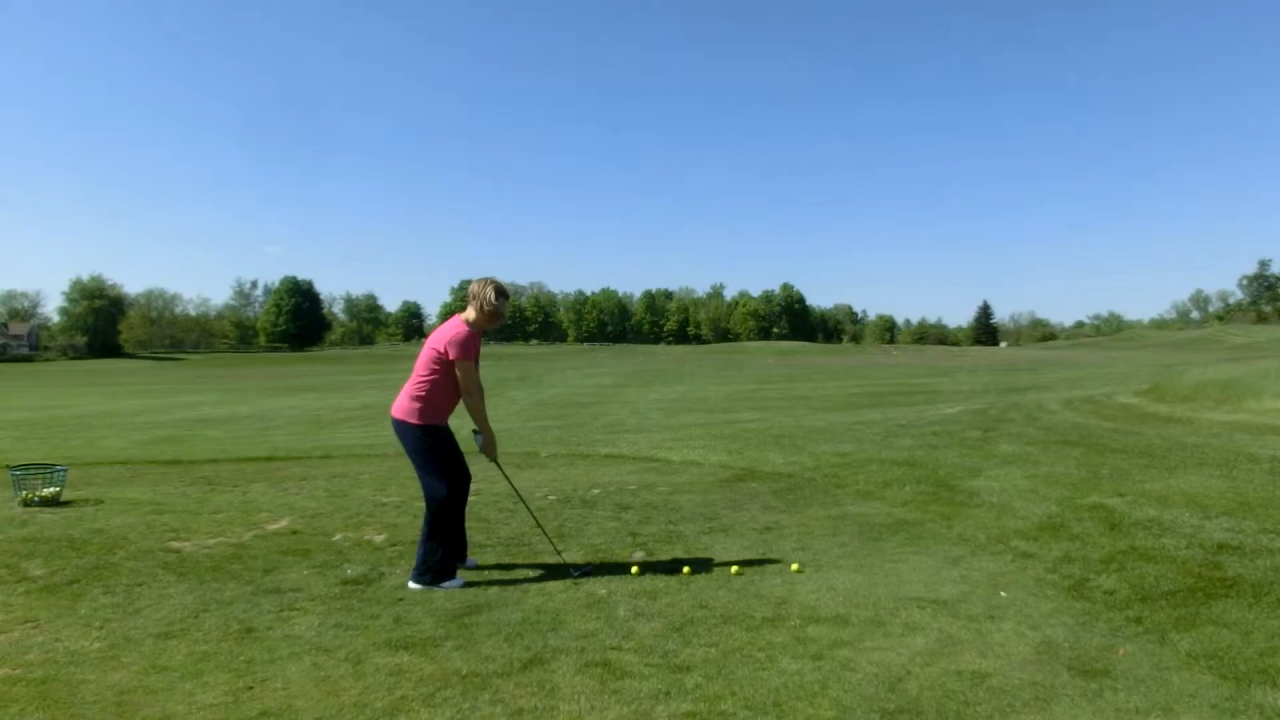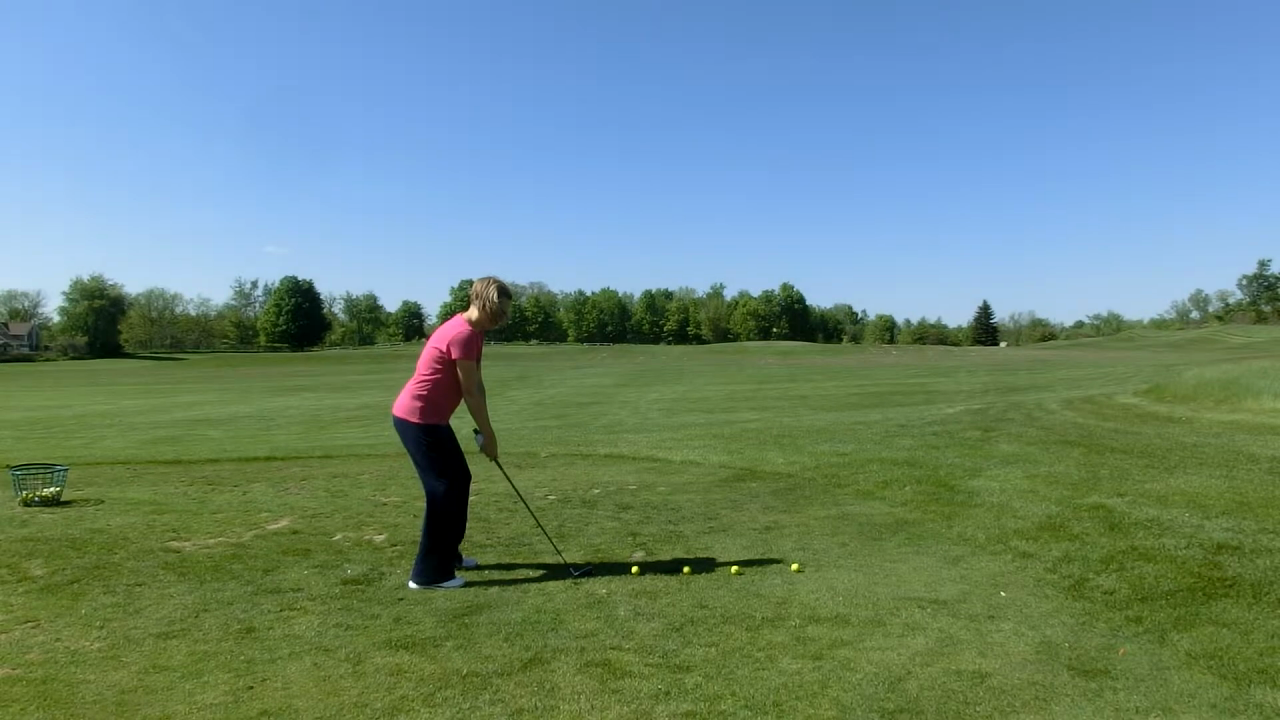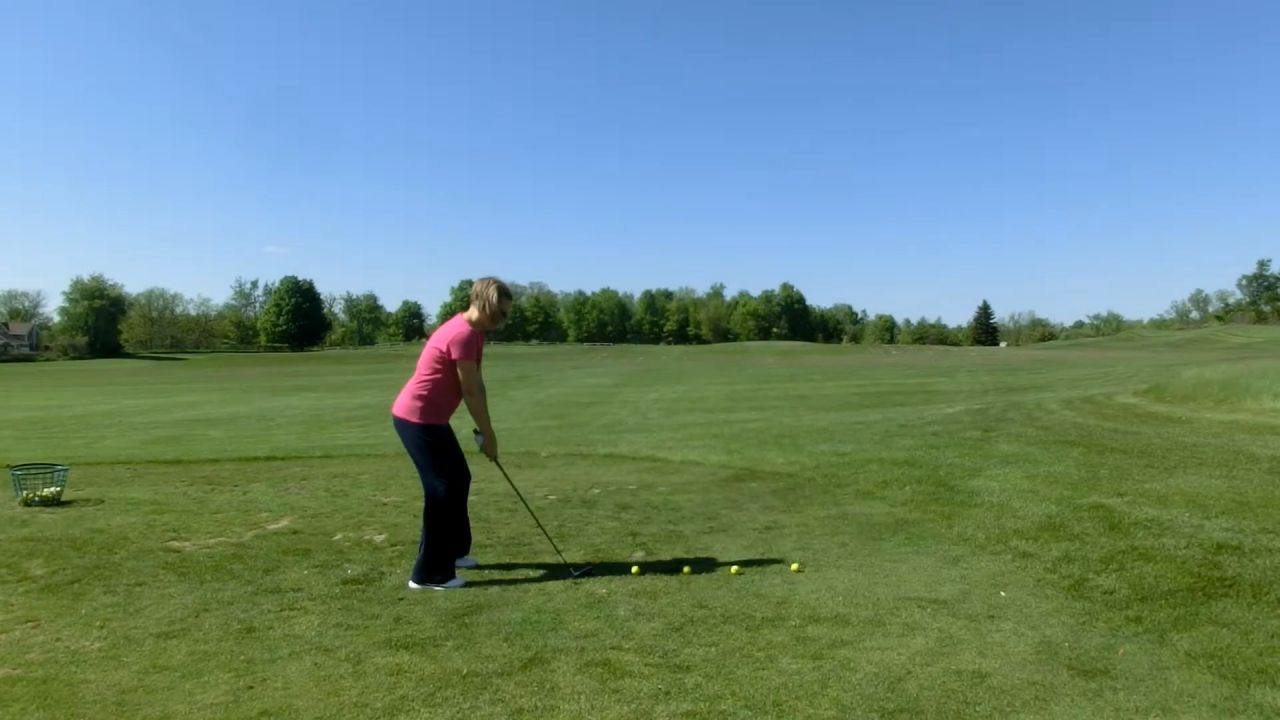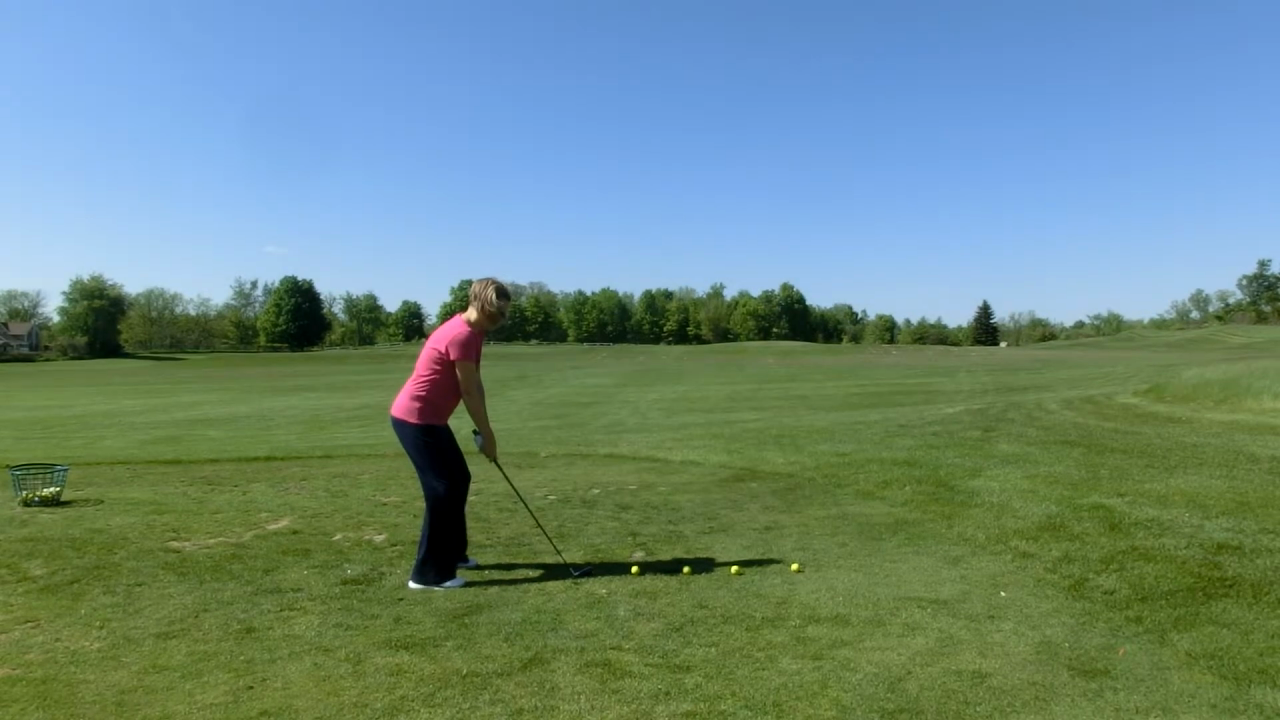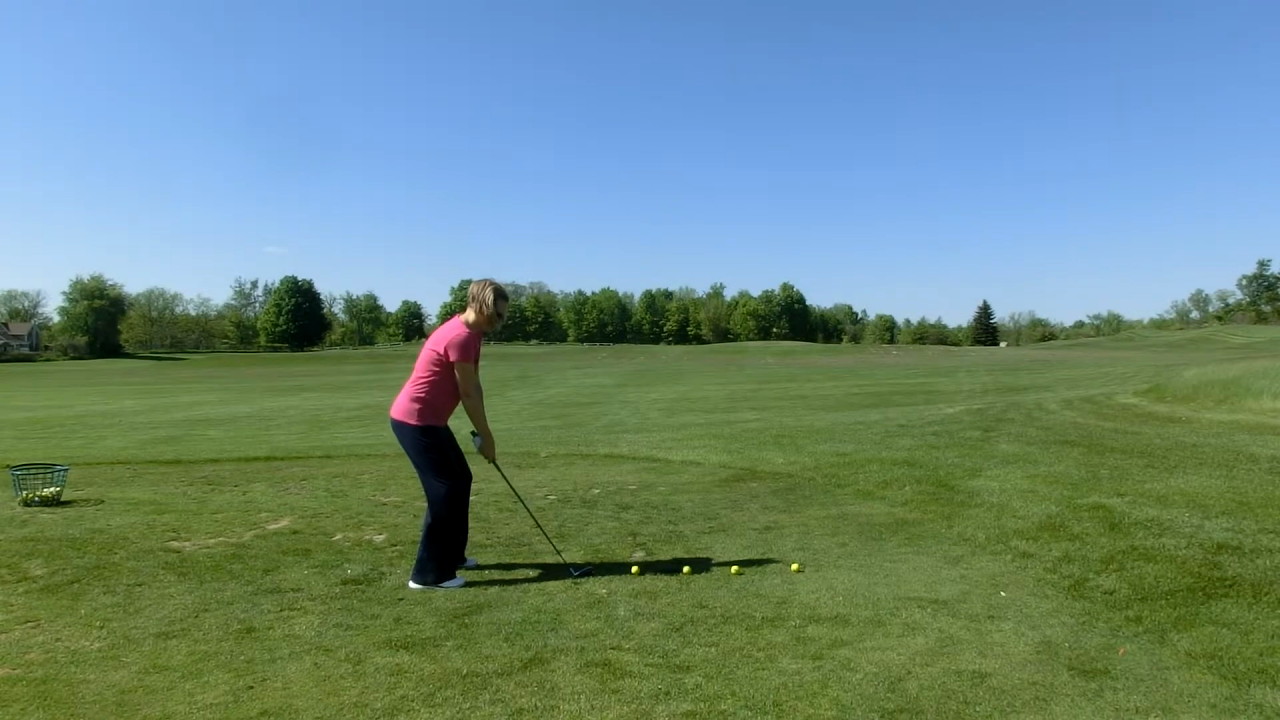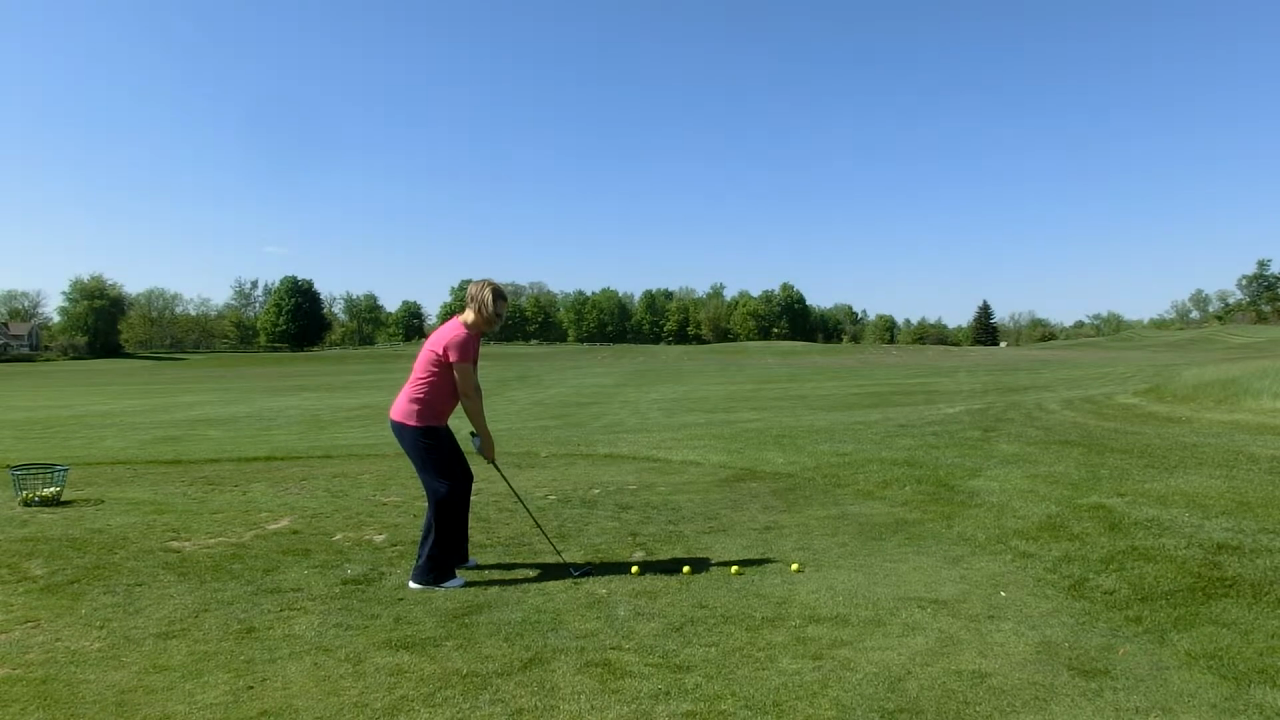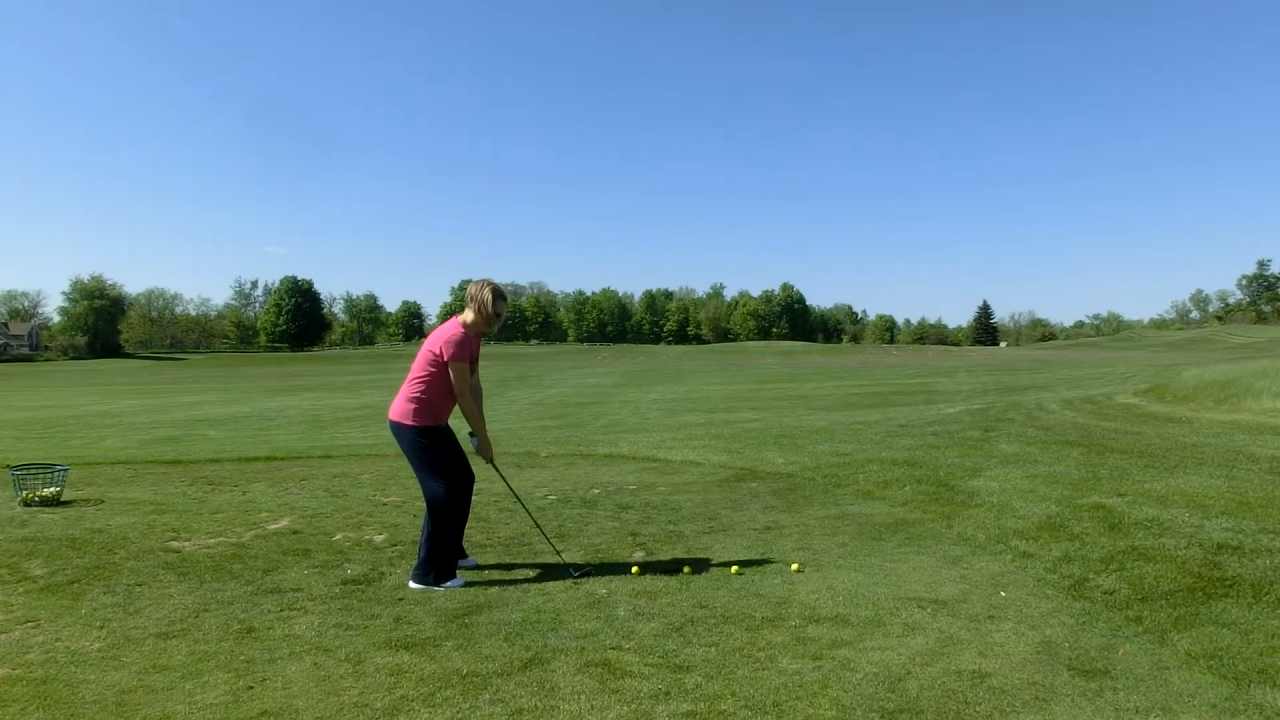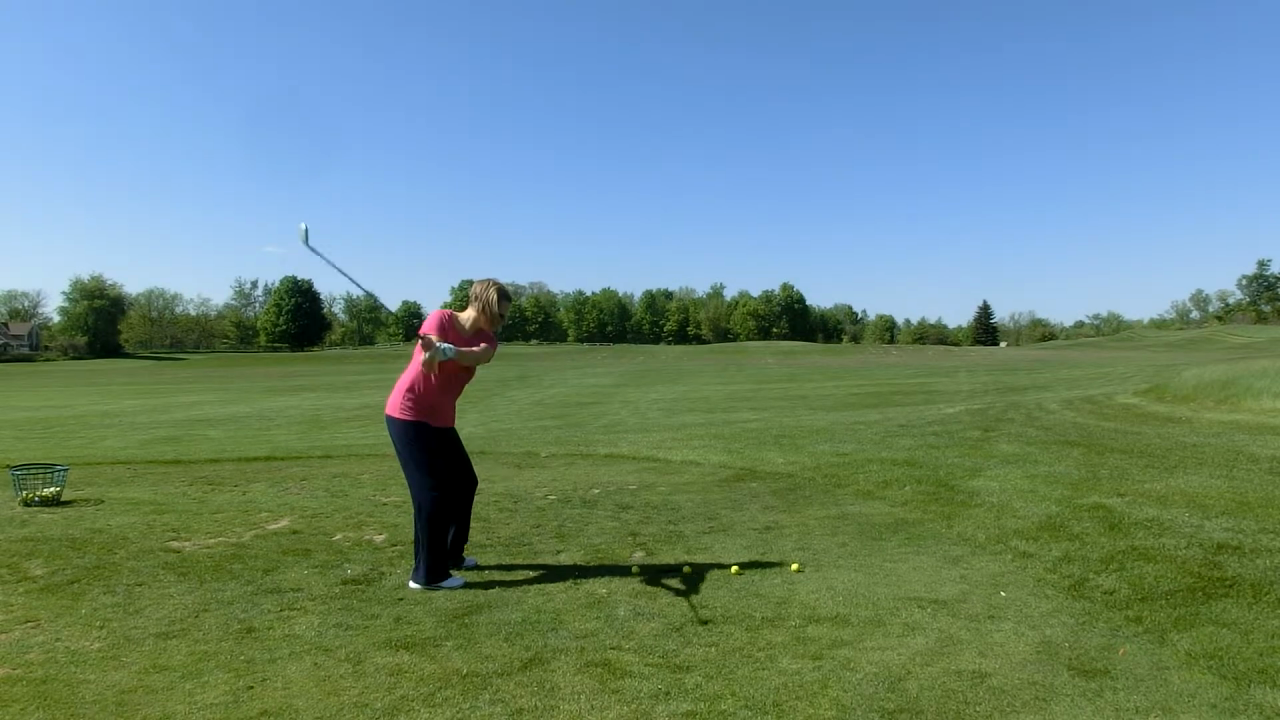
dt=0.4s
person 1, frame 1
left shoulder: (469, 331)
right shoulder: (460, 336)
left elbow: (475, 386)
right elbow: (469, 392)
left wrist: (484, 431)
right wrist: (487, 434)
left hip: (428, 418)
right hip: (416, 419)
left knee: (459, 480)
right knee: (443, 491)
left ankle: (450, 553)
right ankle: (428, 573)
person 1, frame 2
left shoulder: (472, 331)
right shoulder: (462, 335)
left elbow: (477, 386)
right elbow: (470, 392)
left wrist: (485, 431)
right wrist: (488, 434)
left hip: (429, 418)
right hip: (417, 418)
left knee: (459, 480)
right knee: (442, 490)
left ankle: (448, 554)
right ankle: (428, 573)
person 1, frame 3
left shoulder: (473, 331)
right shoulder: (462, 335)
left elbow: (477, 385)
right elbow: (470, 392)
left wrist: (485, 431)
right wrist: (488, 435)
left hip: (430, 417)
right hip: (417, 418)
left knee: (459, 480)
right knee: (443, 490)
left ankle: (449, 552)
right ankle: (428, 573)
person 1, frame 4
left shoulder: (472, 331)
right shoulder: (461, 336)
left elbow: (476, 386)
right elbow: (469, 392)
left wrist: (485, 431)
right wrist: (487, 435)
left hip: (428, 418)
right hip: (415, 419)
left knee: (459, 480)
right knee: (443, 490)
left ankle: (451, 552)
right ankle: (428, 572)
person 1, frame 5
left shoulder: (470, 332)
right shoulder: (460, 337)
left elbow: (474, 387)
right elbow: (468, 394)
left wrist: (482, 433)
right wrist: (486, 436)
left hip: (429, 419)
right hip: (415, 420)
left knee: (460, 480)
right knee: (444, 490)
left ankle: (451, 553)
right ankle: (428, 573)
person 1, frame 6
left shoulder: (469, 333)
right shoulder: (459, 338)
left elbow: (474, 387)
right elbow: (467, 395)
left wrist: (482, 433)
right wrist: (485, 437)
left hip: (429, 420)
right hip: (414, 421)
left knee: (461, 480)
right knee: (445, 490)
left ankle: (452, 552)
right ankle: (428, 573)
person 1, frame 7
left shoulder: (471, 334)
right shoulder: (455, 337)
left elbow: (474, 385)
right elbow: (462, 394)
left wrist: (482, 432)
right wrist: (482, 437)
left hip: (431, 420)
right hip: (413, 420)
left knee: (462, 480)
right knee: (443, 490)
left ankle: (450, 551)
right ankle: (429, 573)
person 1, frame 8
left shoulder: (487, 340)
right shoulder: (440, 319)
left elbow: (472, 358)
right elbow: (428, 362)
left wrist: (445, 351)
right wrist: (432, 350)
left hip: (440, 420)
right hip: (407, 415)
left knee: (464, 483)
right knee: (431, 491)
left ankle: (449, 554)
right ankle: (427, 574)
